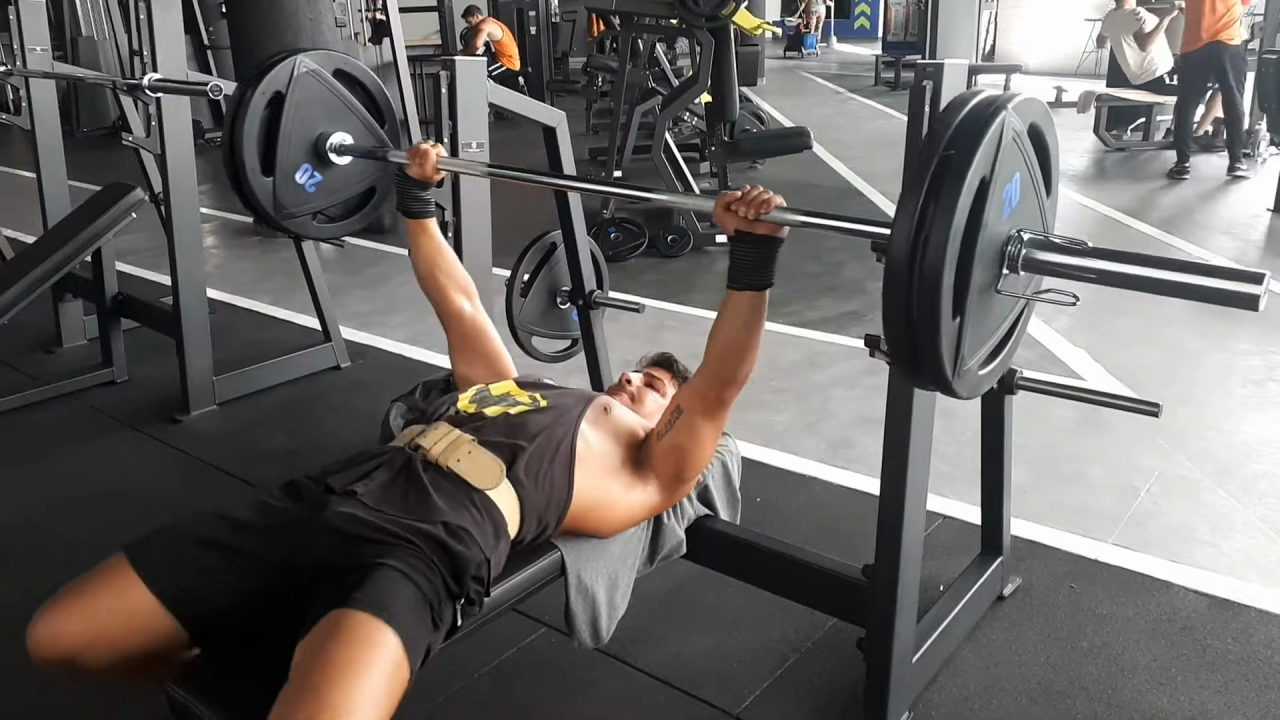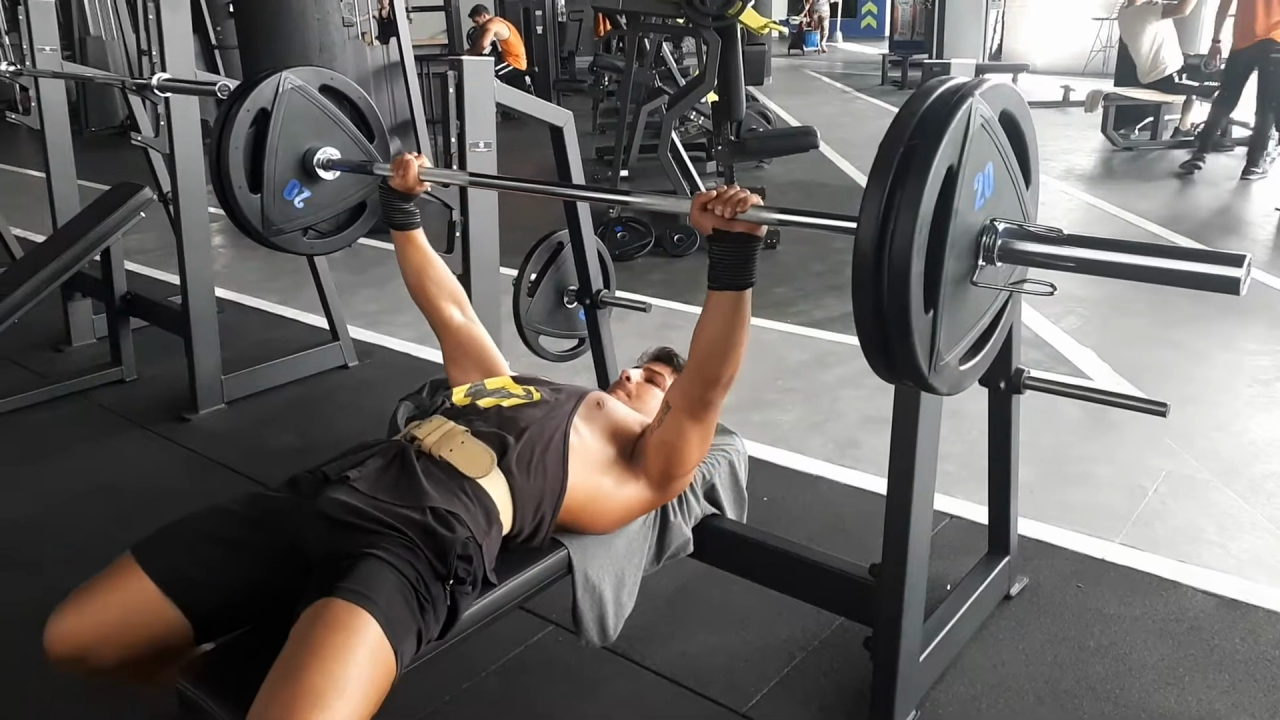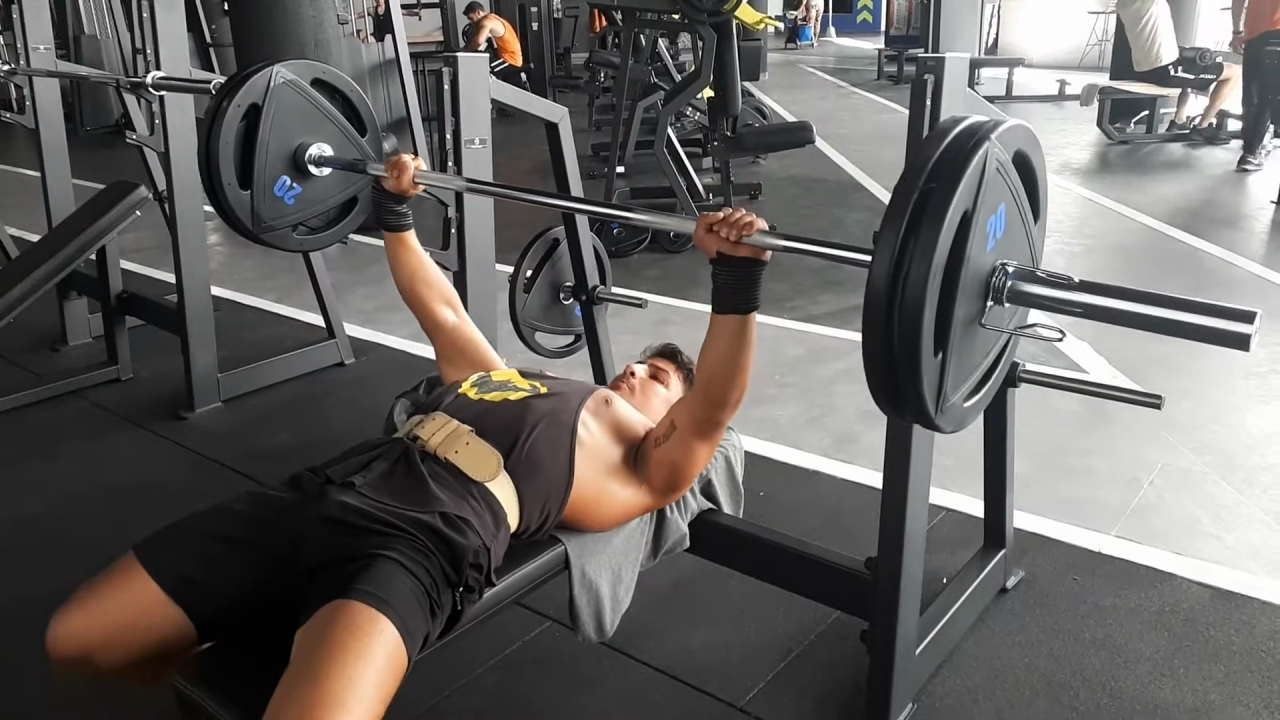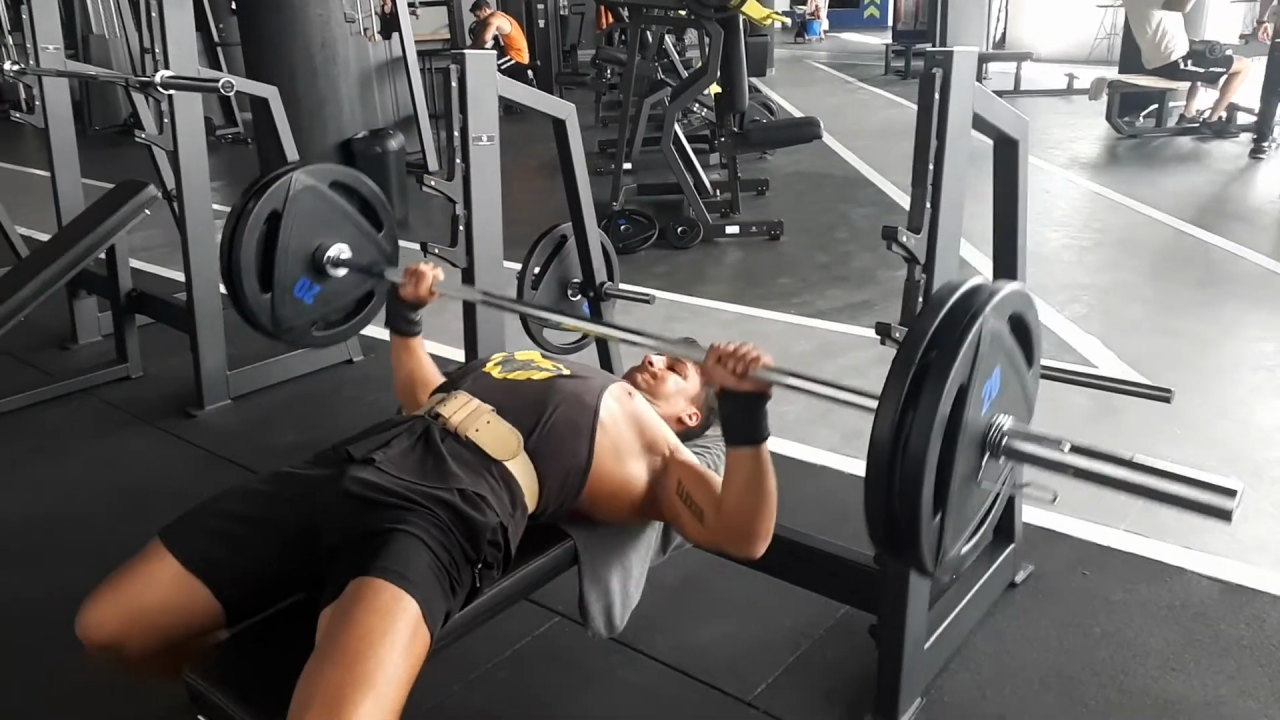
dt=0.7s
person 1, frame 1
left shoulder: (646, 470)
right shoulder: (518, 388)
left elbow: (719, 390)
right elbow: (458, 307)
left wrist: (753, 256)
right wrist: (416, 198)
left hip: (427, 543)
right hip: (331, 496)
right knee: (57, 639)
person 1, frame 2
left shoulder: (642, 468)
right shoulder: (516, 389)
left elbow: (707, 390)
right elbow: (450, 312)
left wrist: (732, 256)
right wrist: (401, 208)
left hip: (428, 533)
right hip: (335, 488)
right knee: (73, 638)
person 1, frame 3
left shoulder: (645, 464)
right shoulder: (509, 381)
left elbow: (713, 410)
right elbow: (439, 308)
left wrist: (736, 280)
right wrist: (394, 209)
left hip: (425, 537)
right hip: (330, 490)
right knee: (76, 640)
person 1, frame 4
left shoulder: (657, 449)
right shoulder: (541, 376)
left elbow: (744, 535)
right elbow: (420, 394)
left wrist: (745, 415)
right wrist: (405, 311)
left hip: (444, 511)
right hip: (351, 467)
right knee: (106, 629)
